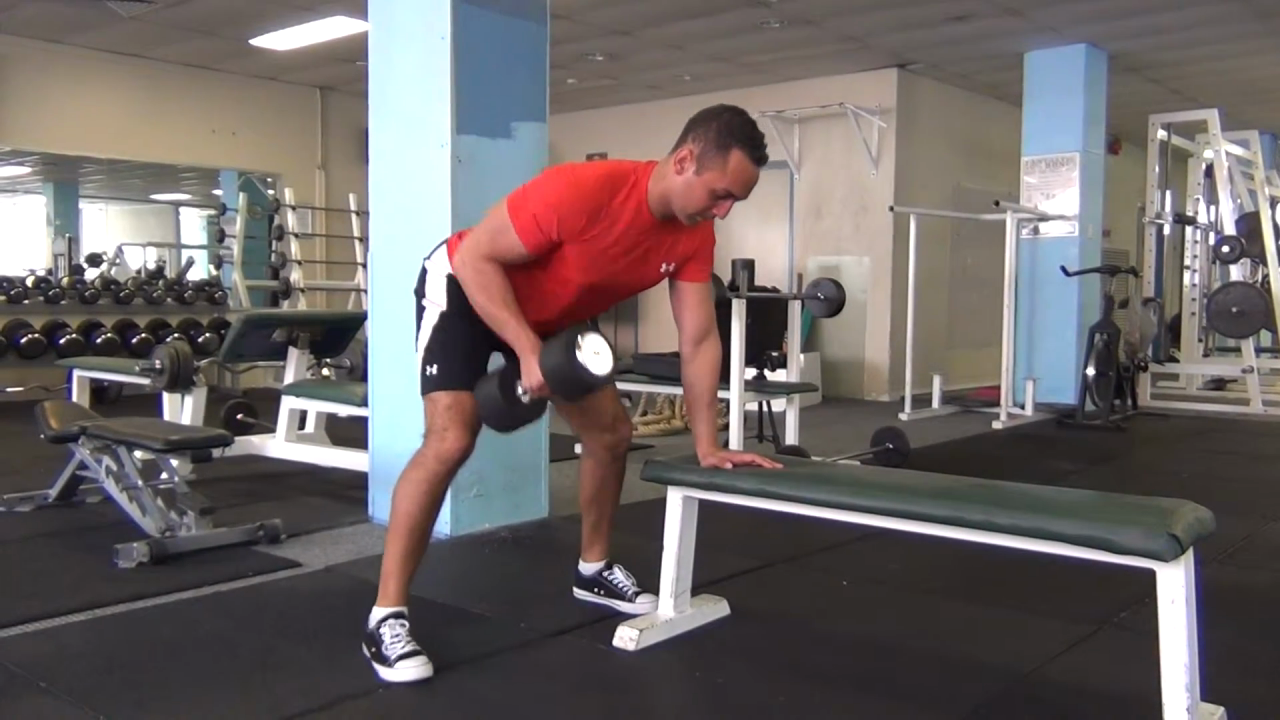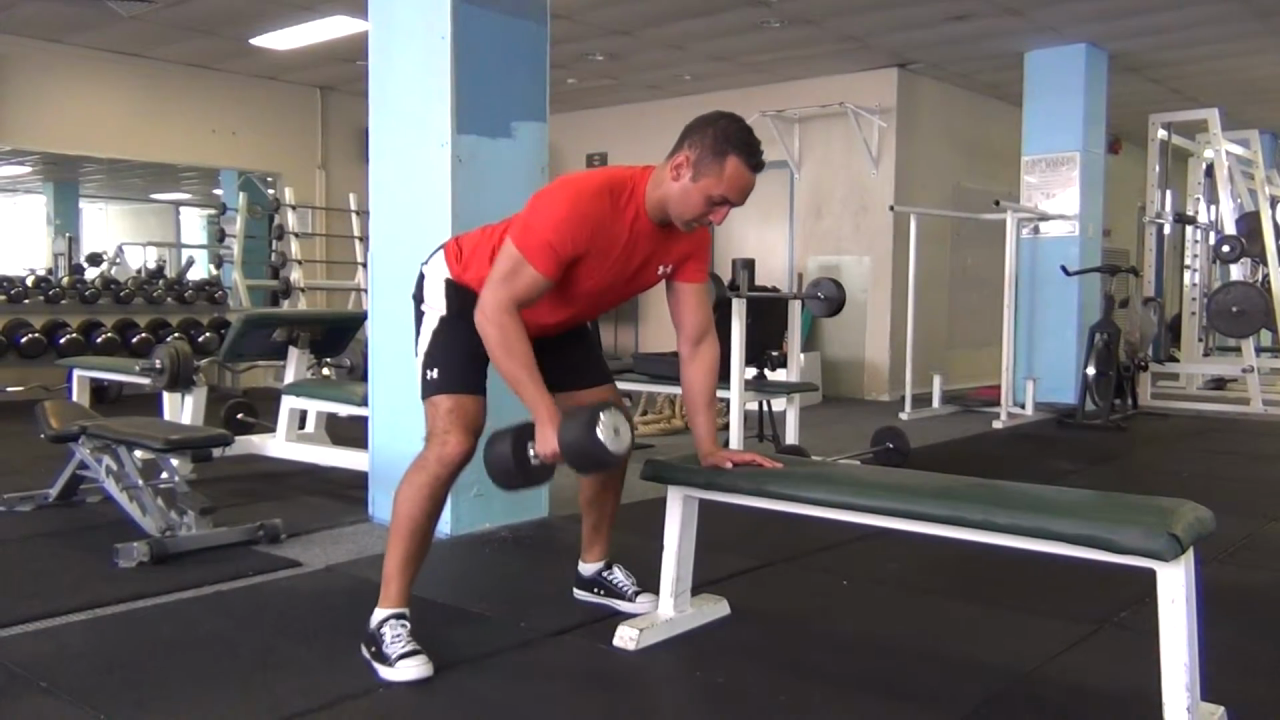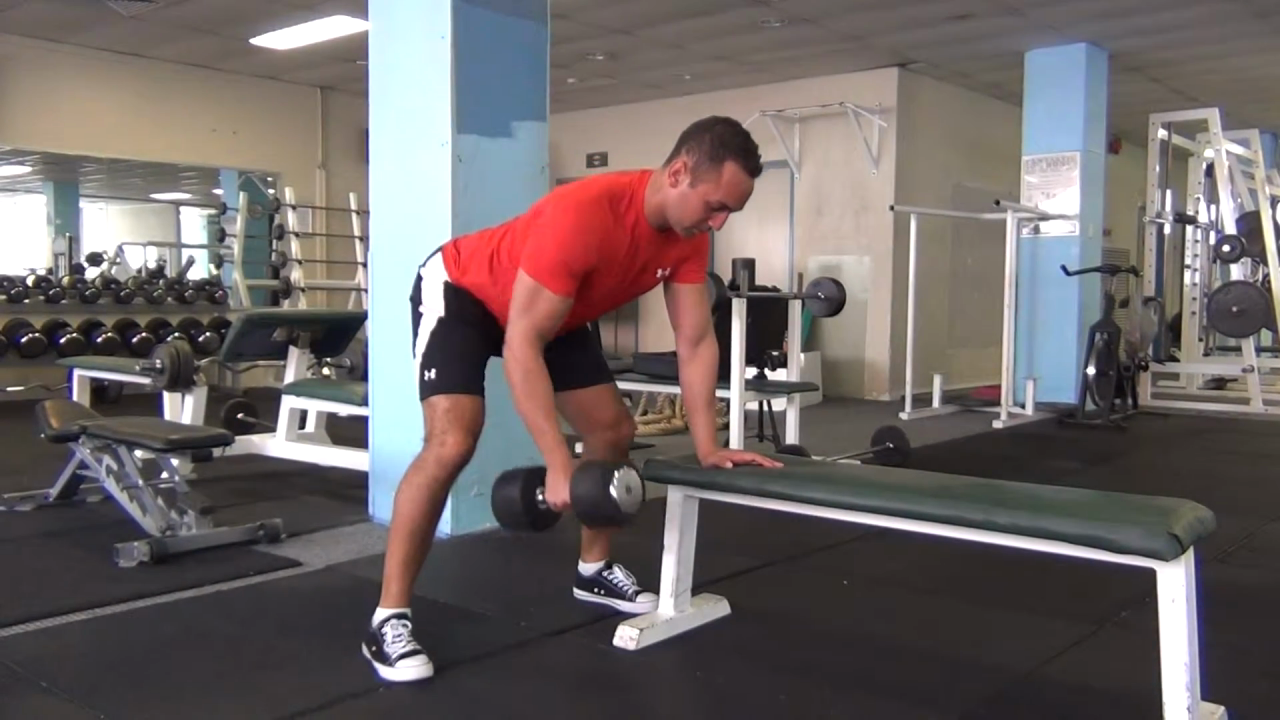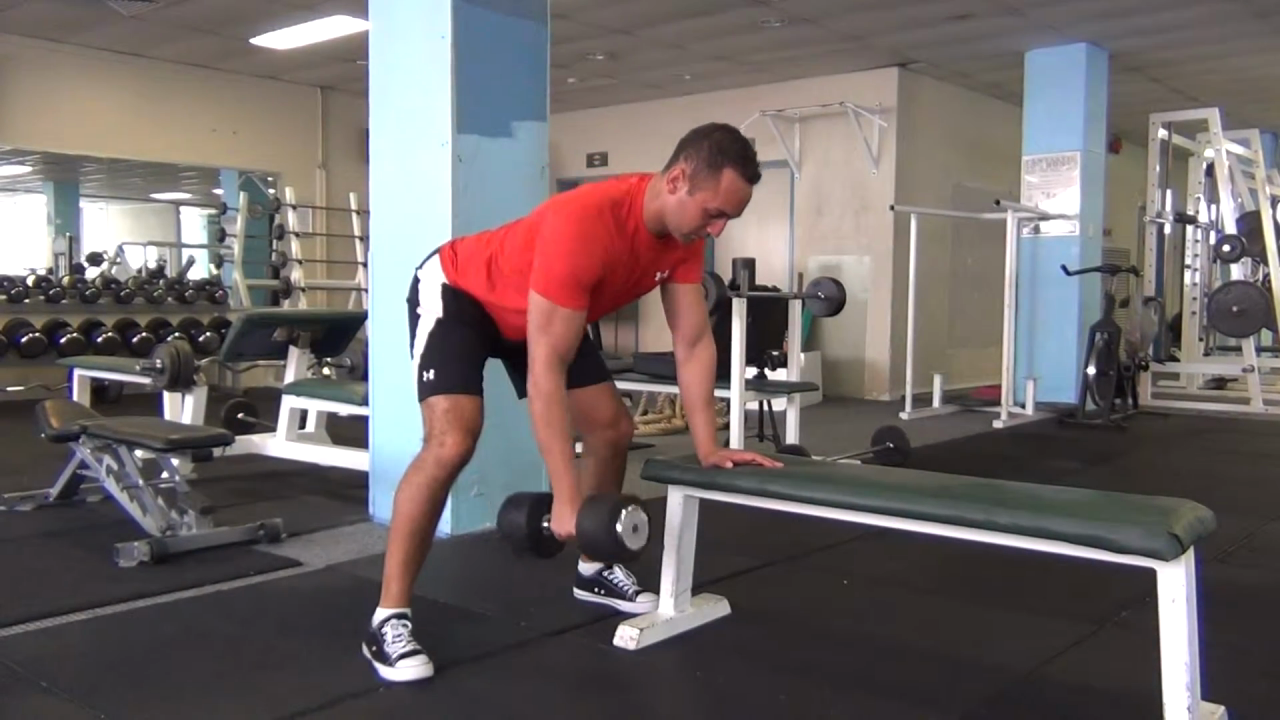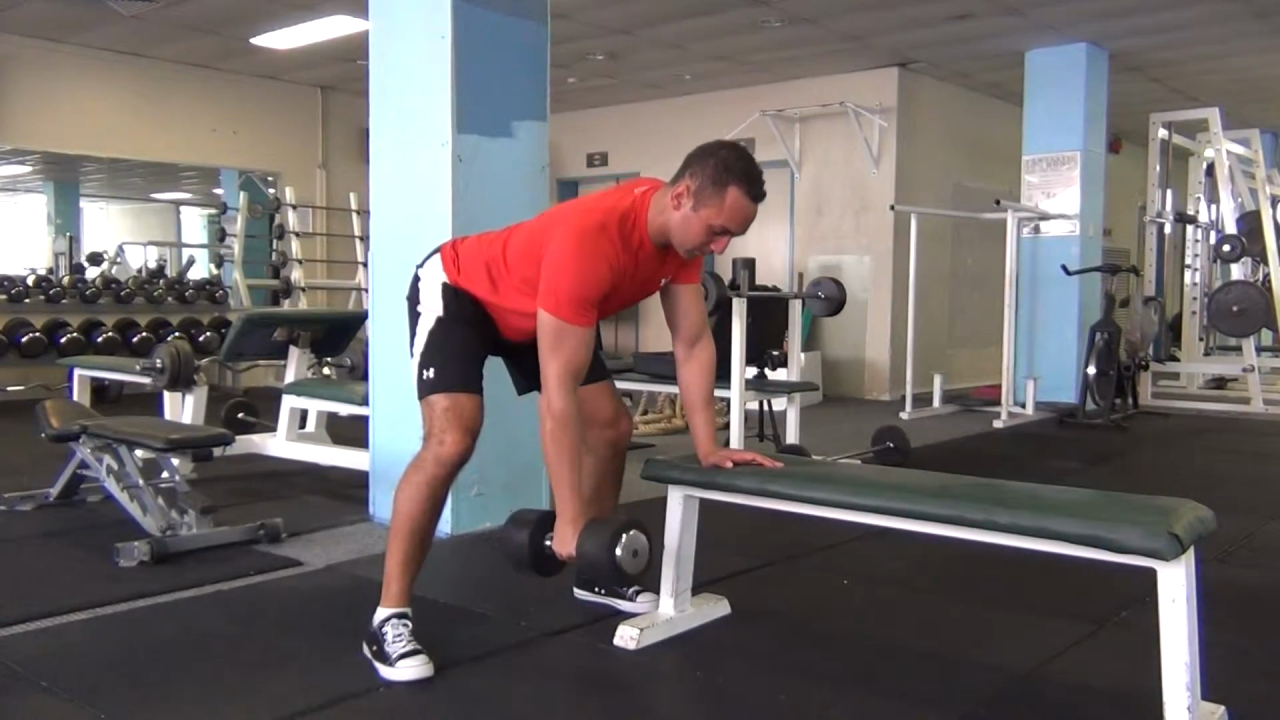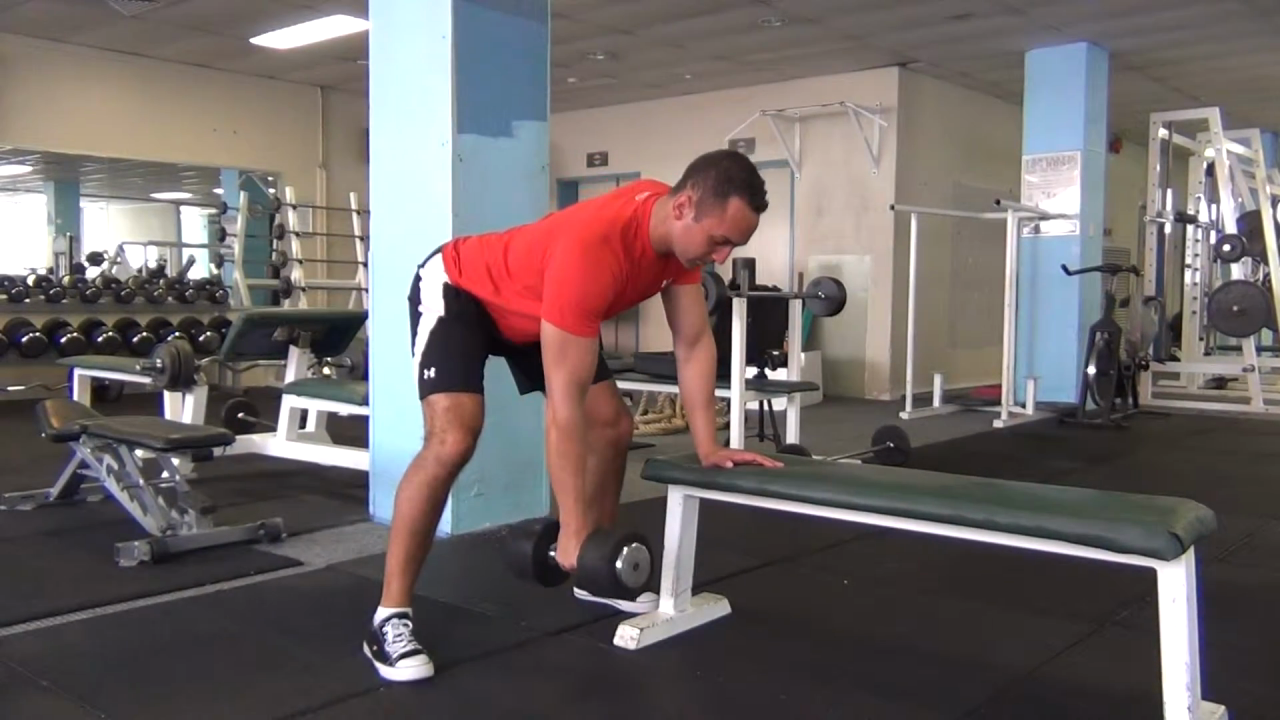
dt=0.2s
person 1, frame 1
left shoulder: (693, 234)
right shoulder: (582, 189)
left elbow: (699, 339)
right elbow: (473, 256)
left wrist: (707, 446)
right wrist: (528, 351)
left hip: (555, 314)
right hip: (466, 289)
left knee: (612, 433)
right knee: (451, 440)
left ankle: (593, 568)
right ankle: (387, 615)
person 1, frame 2
left shoulder: (690, 234)
right shoulder: (581, 202)
left elbow: (697, 340)
right elbow: (494, 311)
left wrist: (708, 445)
right wrist: (546, 416)
left hip: (553, 317)
right hip: (462, 290)
right knee: (452, 444)
left ankle: (593, 569)
right ankle: (388, 617)
person 1, frame 3
left shoulder: (688, 233)
right shoulder: (581, 213)
left elbow: (695, 340)
right elbow: (521, 343)
left wrist: (707, 447)
right wrist: (557, 464)
left hip: (553, 313)
right hip: (461, 294)
left knee: (616, 432)
right knee: (452, 443)
left ankle: (593, 569)
right ankle: (389, 617)
person 1, frame 4
left shoulder: (683, 232)
right shoulder: (583, 223)
left elbow: (693, 341)
right elbow: (545, 369)
left wrist: (707, 446)
right wrist: (566, 498)
left hip: (545, 311)
right hip: (457, 293)
left knee: (613, 429)
right knee: (451, 443)
left ankle: (593, 569)
right ankle: (389, 617)
person 1, frame 5
left shoulder: (684, 232)
right shoulder: (588, 238)
left elbow: (693, 342)
right elbow: (558, 391)
left wrist: (708, 446)
right wrist: (569, 519)
left hip: (540, 312)
right hip: (456, 291)
left knee: (612, 427)
right knee: (451, 441)
left ankle: (594, 573)
right ankle: (389, 617)
person 1, frame 6
left shoulder: (684, 233)
right shoulder: (592, 248)
left elbow: (693, 342)
right elbow: (564, 403)
left wrist: (708, 446)
right wrist: (573, 529)
left hip: (535, 308)
right hip: (457, 291)
left knee: (614, 428)
right knee: (452, 441)
right ankle: (390, 616)
